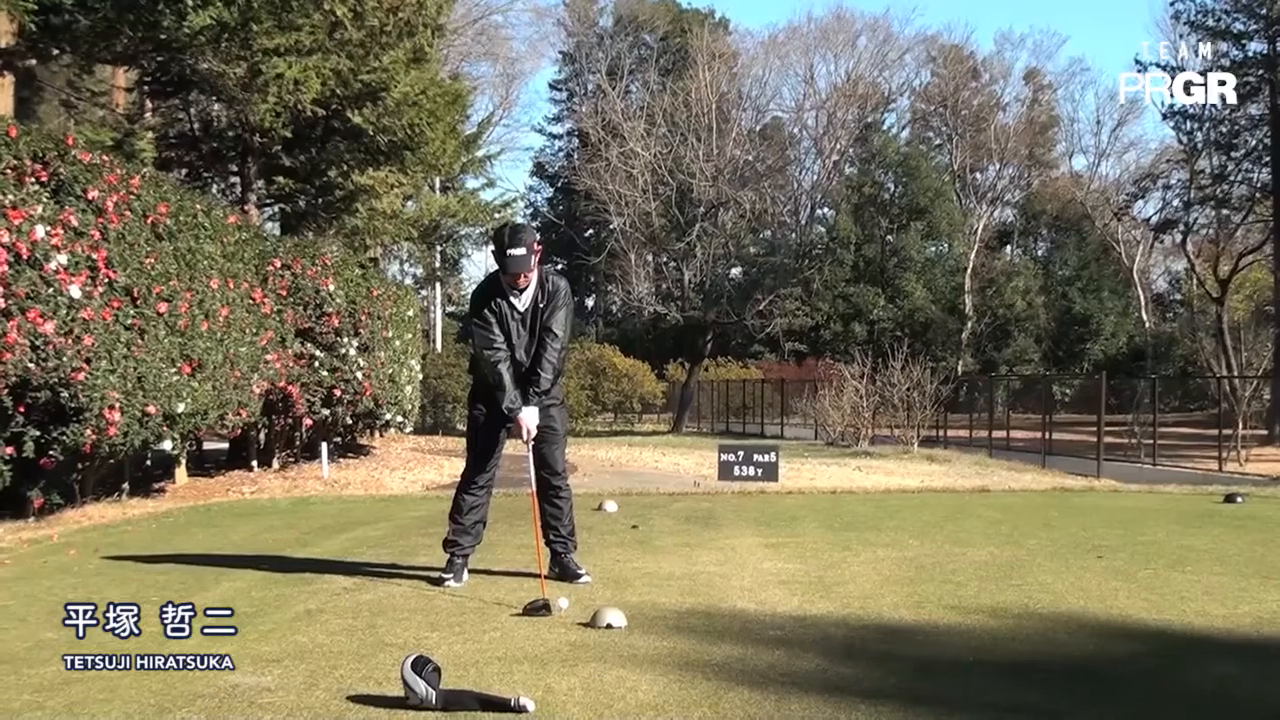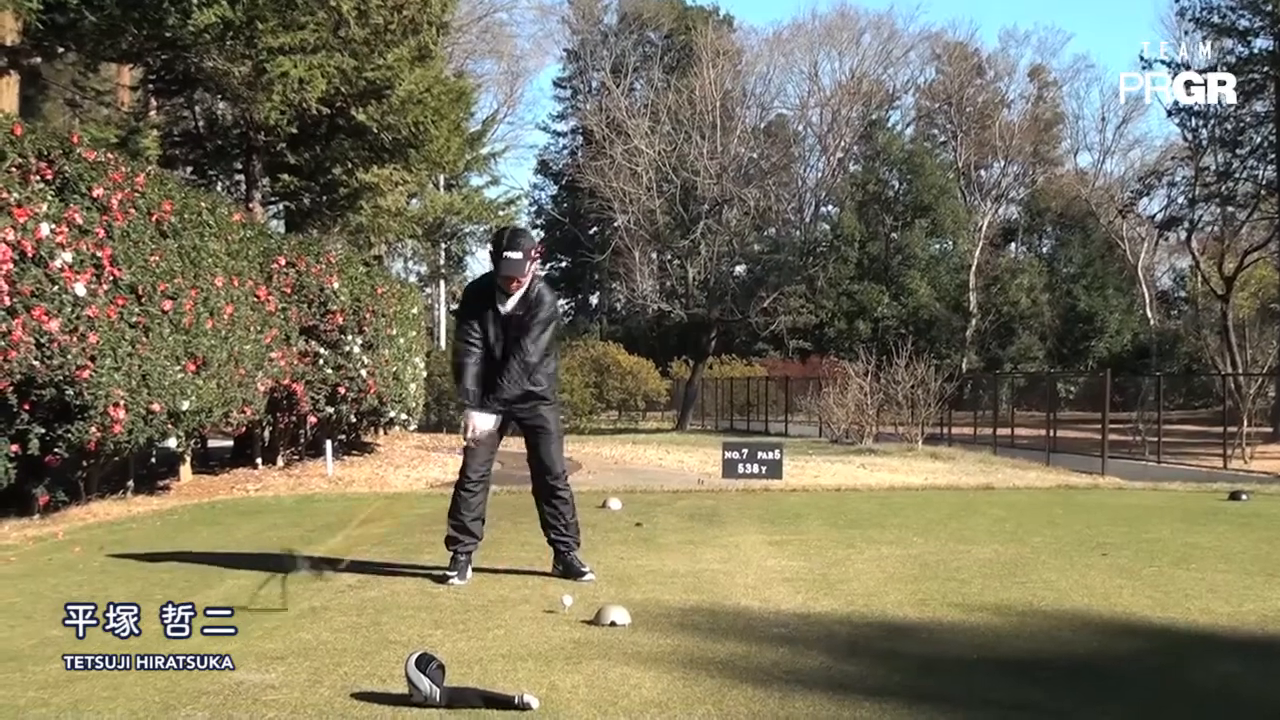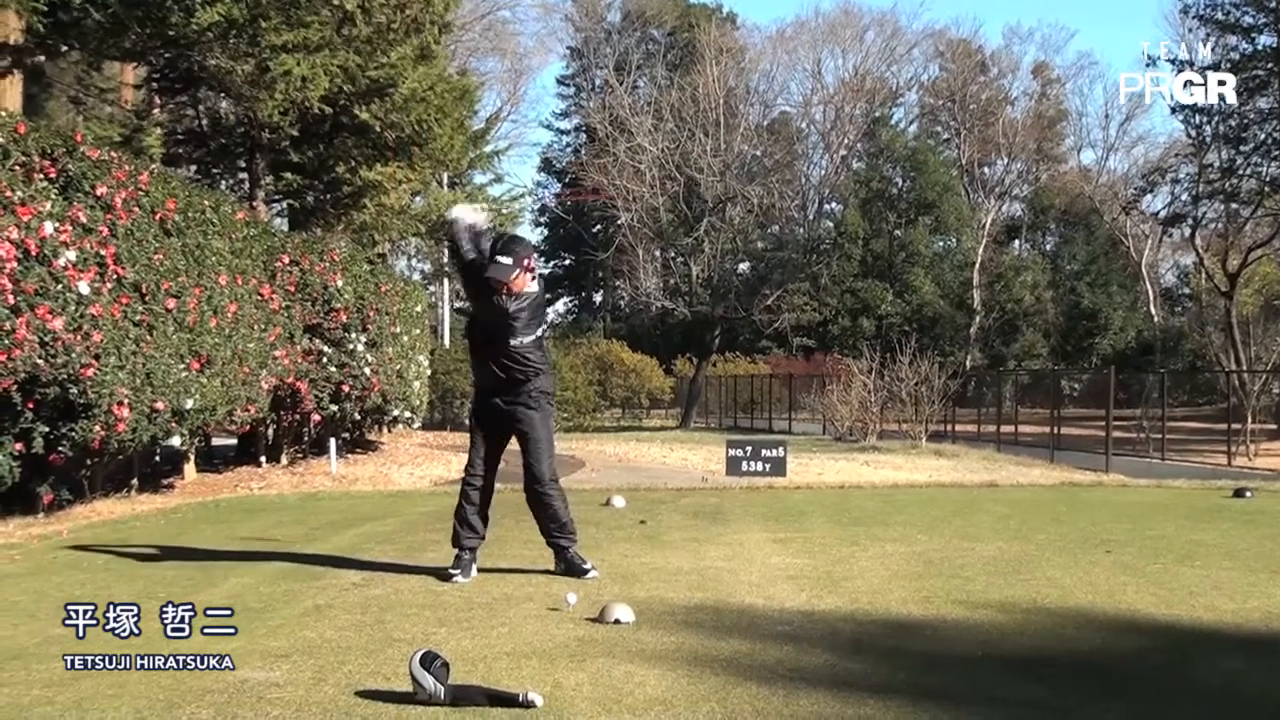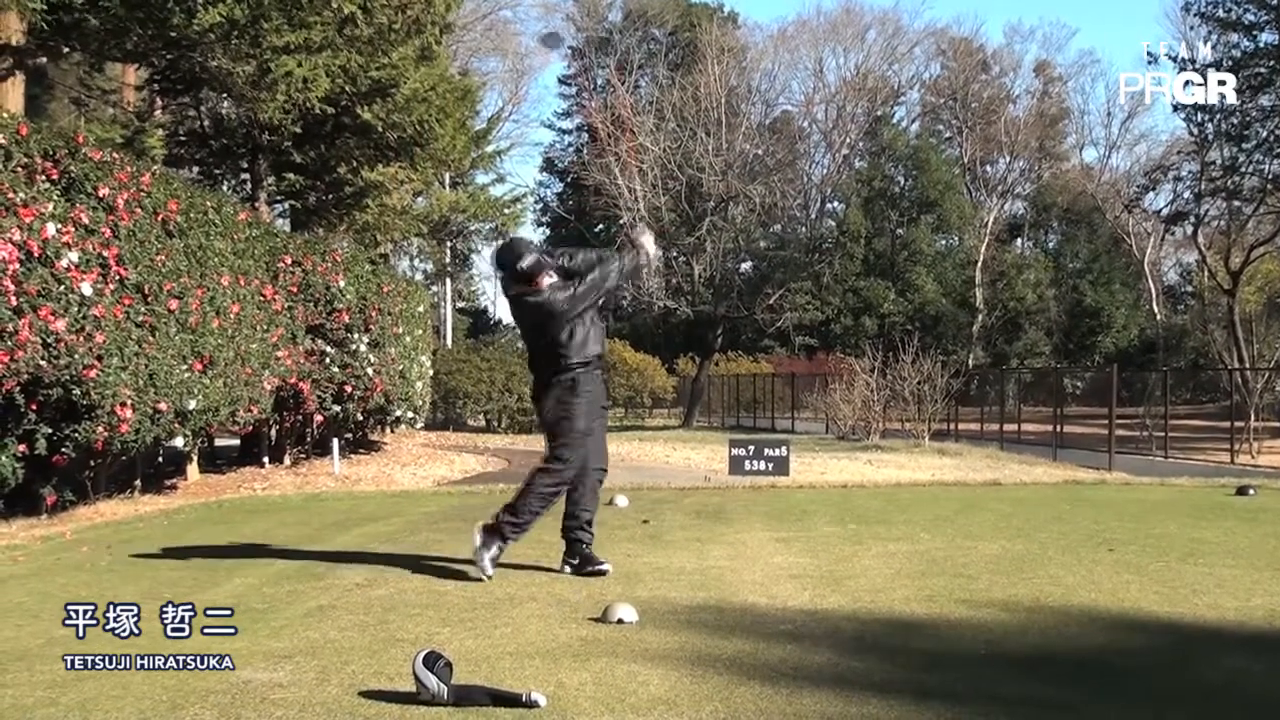
dt=0.5s
person 1, frame 1
left shoulder: (556, 289)
right shoulder: (485, 296)
left elbow: (553, 349)
right elbow: (493, 357)
left wrist: (532, 402)
right wrist: (515, 408)
left hip: (544, 394)
right hip: (494, 395)
left knee: (554, 475)
right knee: (477, 474)
left ankle: (562, 555)
right ankle: (458, 555)
person 1, frame 2
left shoulder: (543, 302)
right shoulder: (478, 292)
left elbow: (522, 361)
right elbow: (469, 352)
left wrist: (492, 408)
right wrist: (474, 407)
left hip: (535, 396)
right hip: (486, 398)
left knee: (552, 474)
right knee: (473, 473)
left ankle: (566, 554)
right ankle: (461, 554)
person 1, frame 3
left shoulder: (511, 307)
right shoulder: (500, 288)
left elbow: (471, 266)
left wrist: (460, 224)
right wrist: (476, 225)
left hip: (528, 398)
right hip: (491, 395)
left knee: (540, 478)
right knee: (477, 474)
left ankle: (565, 550)
right ankle: (466, 551)
person 1, frame 4
left shoulder: (541, 264)
right shoulder: (538, 301)
left elbow: (591, 264)
right elbow: (598, 283)
left wrist: (631, 251)
right wrist: (636, 254)
left hip: (584, 378)
right hip: (566, 385)
left knee: (591, 465)
right knee: (565, 464)
left ankle: (577, 551)
right ankle: (498, 534)
